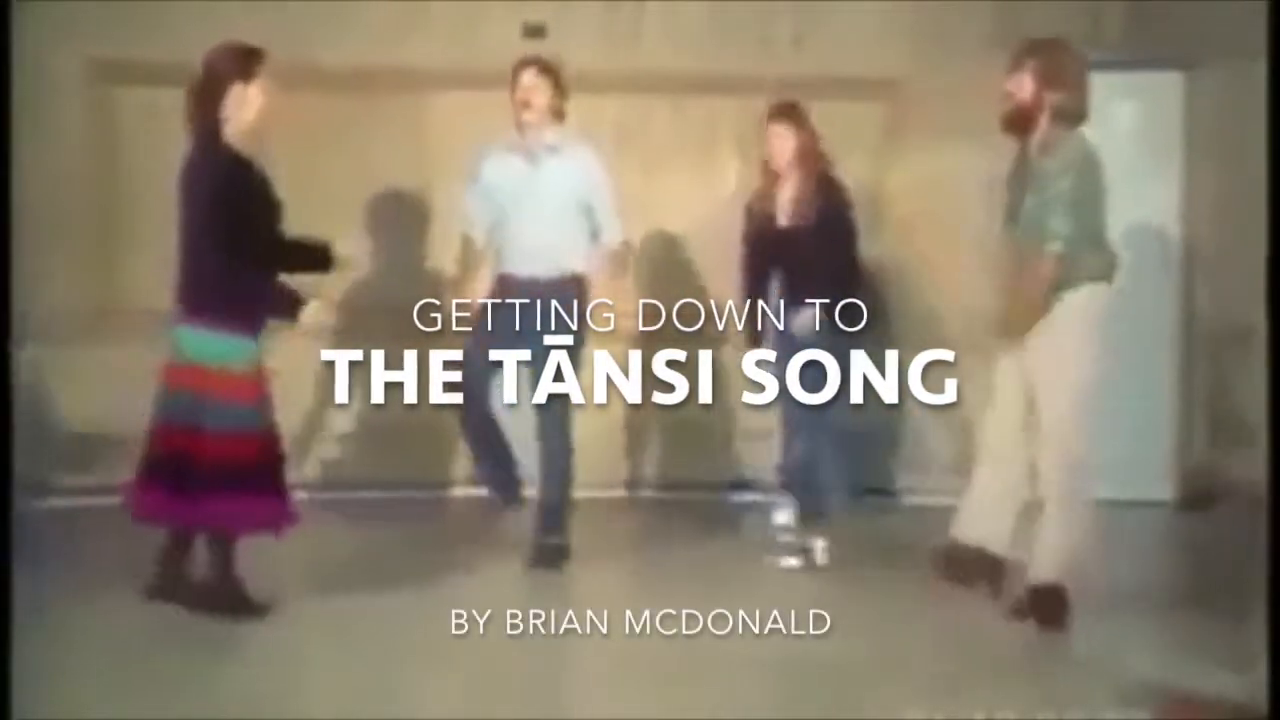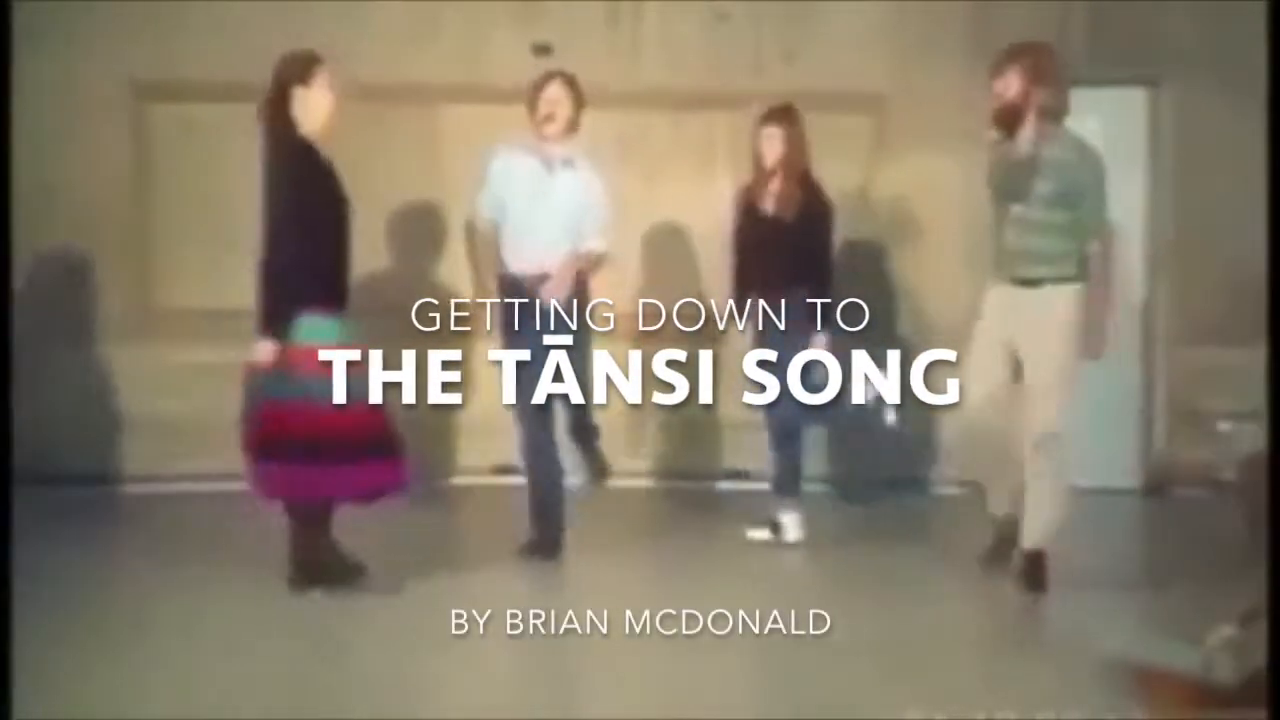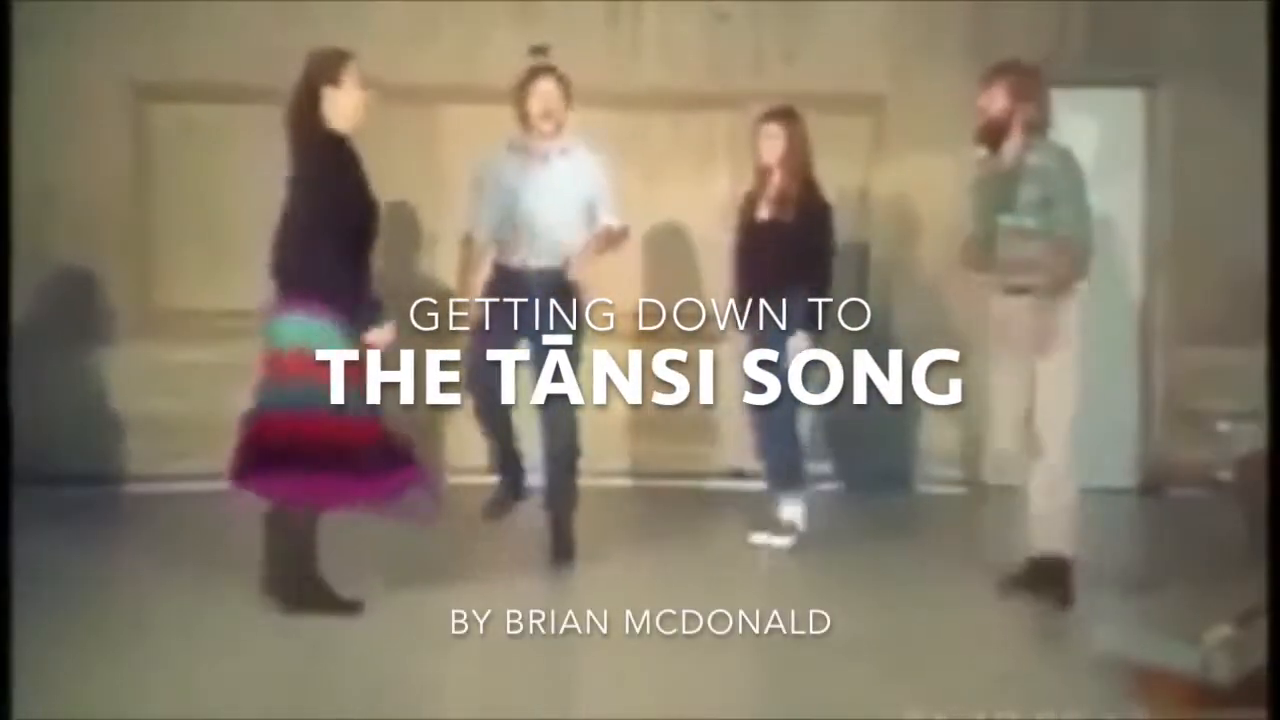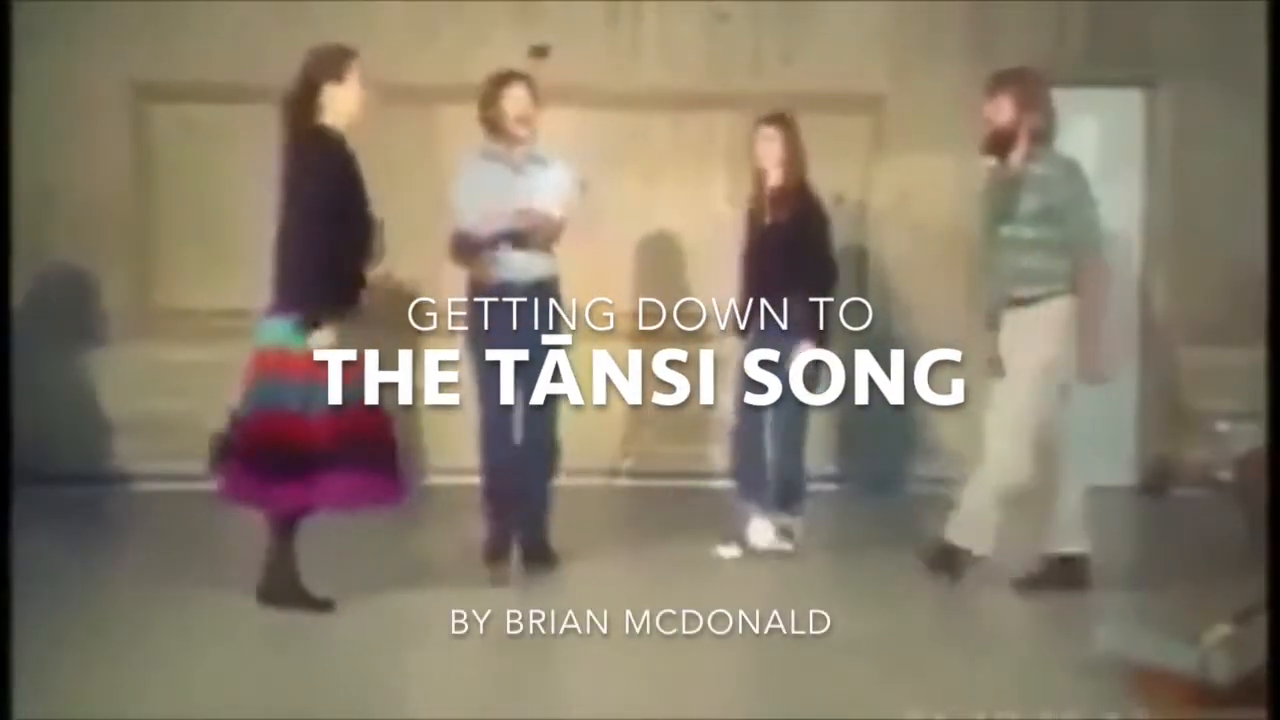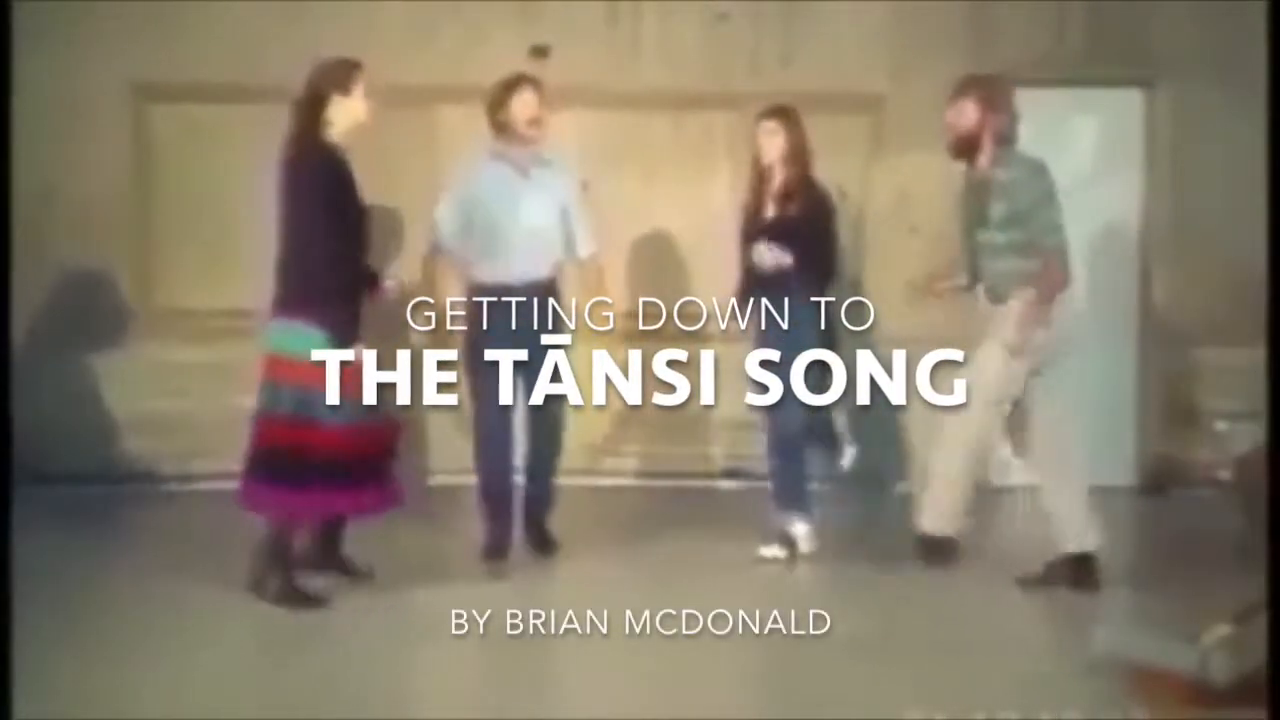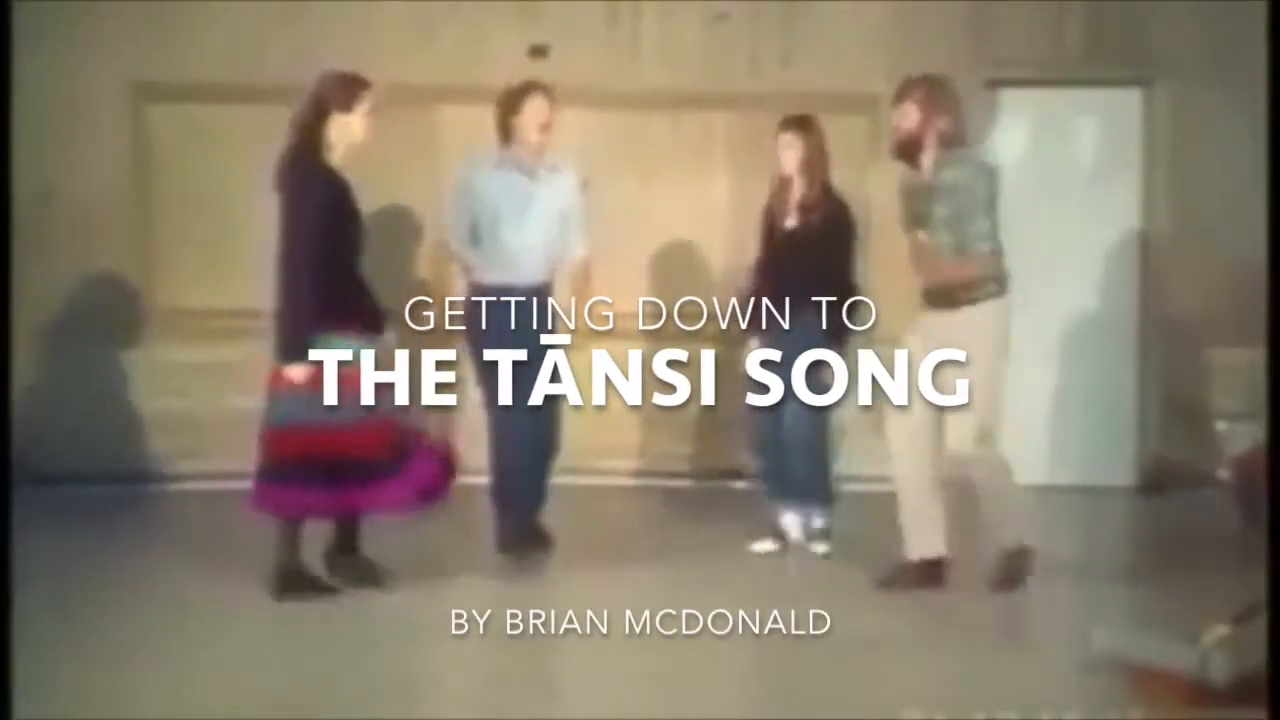
dt=0.5s
person 1, frame 1
left shoulder: (225, 161)
right shoulder: (214, 164)
left elbow: (253, 244)
right elbow: (218, 258)
left wrist: (323, 255)
right wrist: (291, 304)
left hip: (221, 327)
right hip: (218, 331)
left knee: (211, 452)
right knee: (223, 452)
left ankle: (172, 573)
right ankle: (219, 580)
person 1, frame 2
left shoulder: (296, 157)
right shoulder: (299, 159)
right elbow: (286, 247)
right wrist: (272, 330)
left hip: (302, 317)
right hip: (307, 320)
left knee: (305, 441)
right knee: (334, 437)
left ankle: (308, 554)
right ankle: (315, 547)
person 1, frame 3
left shoulder: (320, 154)
right shoulder: (332, 155)
right elbow: (330, 247)
right wrist: (369, 315)
left hip: (307, 314)
right hip: (320, 318)
left knee: (303, 443)
right knee: (323, 443)
left ankle: (288, 568)
right ankle: (296, 575)
person 1, frame 4
left shoulder: (318, 150)
right shoulder: (325, 150)
right elbow: (307, 238)
left wrist: (354, 280)
right wrist: (317, 317)
left hip: (306, 314)
right hip: (307, 321)
left knee: (304, 440)
right knee: (313, 440)
right ankle: (278, 572)
person 1, frame 5
left shoulder: (317, 161)
right shoulder: (318, 164)
right elbow: (321, 253)
left wrist: (370, 281)
right wrist: (344, 333)
left hip: (317, 324)
right hip: (313, 328)
left knee: (336, 440)
right knee: (319, 444)
left ankle: (322, 545)
right ankle: (273, 566)
person 1, frame 6
left shoulder: (316, 178)
right shoulder: (316, 183)
right elbow: (301, 268)
left wrist: (374, 316)
right wrist: (298, 350)
left hip: (331, 334)
right hip: (322, 340)
left knee: (322, 449)
right knee: (351, 442)
left ankle: (291, 566)
right ankle: (343, 553)
person 2, frame 1
left shoulder: (1072, 161)
right shoulder: (1031, 153)
left elbow: (1052, 262)
left wrist: (1013, 323)
left hip: (1067, 309)
right hip: (1029, 311)
left knee: (1059, 448)
right knee: (1002, 431)
left ankle: (1049, 581)
right ankle: (978, 545)
person 2, frame 2
left shoulder: (1076, 157)
right shoulder: (1000, 151)
left elbow: (1099, 241)
left wrist: (1095, 316)
left hip: (1054, 300)
right hip: (1004, 293)
left knee: (1041, 426)
right knee: (980, 406)
left ankle: (1035, 547)
right ankle: (1006, 517)
person 2, frame 3
left shoulder: (1056, 165)
right shoulder: (988, 169)
left elbow: (1075, 250)
left wrist: (1044, 308)
right wrist: (972, 255)
left hip: (1051, 310)
right hip: (1008, 309)
left knee: (1052, 435)
right knee: (1007, 437)
left ankle: (1054, 558)
right ankle: (1043, 553)
person 2, frame 4
left shoulder: (1061, 175)
right shoulder: (999, 178)
left elbow: (1092, 263)
left wrist: (1090, 341)
right wrist: (992, 319)
left hip: (1052, 316)
right hip: (1015, 317)
left knee: (1010, 435)
right knee: (1030, 438)
left ankle: (964, 540)
right ankle: (1068, 554)
person 2, frame 5
left shoulder: (1024, 175)
right shoulder: (976, 180)
left elbow: (1055, 261)
left wrist: (1031, 319)
right wrist: (955, 280)
left hip: (1026, 315)
right hip: (1003, 311)
left knee: (966, 408)
left ankle: (937, 528)
right ankle: (1078, 557)
person 2, frame 6
left shoulder: (970, 175)
right shoulder: (914, 182)
left elbow: (986, 260)
left wrist: (935, 273)
left hip: (972, 317)
right hip: (929, 317)
left knee: (967, 442)
right knee: (904, 430)
left ankle: (1013, 544)
right ankle: (924, 555)
person 3, frame 1
left shoulder: (582, 161)
right shoulder: (494, 164)
left elbow: (611, 235)
right elbow: (481, 235)
right wrist: (478, 279)
left hip: (560, 295)
right hip: (508, 294)
left knee: (552, 414)
right knee: (467, 387)
left ankle: (552, 532)
right ankle: (504, 483)
person 3, frame 2
left shoulder: (586, 177)
right shoulder: (504, 162)
left elbow: (595, 248)
right elbow: (485, 225)
left wrist: (569, 269)
right wrist: (489, 281)
left hip: (562, 295)
right hip: (517, 295)
right knee: (529, 408)
left ankle: (584, 435)
right ankle: (548, 523)
person 3, frame 3
left shoulder: (586, 163)
right shoulder: (501, 164)
left elbow: (616, 226)
right elbow: (483, 236)
left wrist: (592, 247)
right wrist: (471, 294)
left hip: (558, 289)
right hip: (508, 284)
left knee: (557, 408)
right knee: (482, 380)
left ankle: (561, 523)
right ankle: (510, 474)
person 3, frame 4
left shoulder: (555, 170)
right shoulder: (472, 170)
left elbow: (550, 227)
right elbow: (461, 242)
left wrist: (507, 221)
right wrist: (475, 256)
left hip: (541, 297)
right hip: (493, 300)
left knee: (540, 418)
right knee: (497, 417)
left ankle: (534, 529)
right ankle: (501, 528)
person 3, frame 5
left shoulder: (560, 176)
right shoulder: (475, 175)
left elbow: (583, 247)
right elbow: (445, 244)
left hip: (541, 301)
right hip: (490, 302)
left knee: (547, 414)
right knee: (492, 417)
left ankle: (537, 517)
right ankle: (497, 525)
person 3, frame 6
left shoulder: (565, 181)
right shoulder: (478, 178)
left elbow: (576, 252)
right elbow: (459, 246)
left hip: (536, 304)
right hip: (489, 307)
left knee: (543, 416)
right knee: (506, 415)
left ankle: (525, 515)
right ankle: (511, 522)
person 4, frame 1
left shoulder: (828, 198)
right shoulder: (761, 205)
left elbow: (847, 269)
right elbow: (756, 271)
left wrist: (820, 311)
right wrist: (753, 333)
left hip: (825, 325)
right hip: (790, 325)
left knee: (813, 424)
right knee: (804, 426)
left ankle: (797, 509)
right ankle: (813, 534)
person 4, frame 2
left shoulder: (809, 198)
right shoulder: (751, 196)
left elbow: (821, 266)
left wrist: (823, 325)
right wrist: (742, 307)
left hip: (799, 312)
right hip: (769, 313)
left knee: (788, 409)
right knee: (783, 414)
right ankle: (789, 513)
person 4, frame 3
left shoulder: (808, 201)
right shoulder: (755, 199)
left elbow: (819, 271)
left wrist: (807, 329)
right wrist: (744, 311)
left hip: (793, 321)
right hip: (764, 318)
left knee: (773, 415)
right knee: (769, 416)
left ankle: (790, 509)
right ankle: (785, 509)
person 4, frame 4
left shoulder: (804, 206)
right shoulder: (760, 206)
left elbow: (822, 275)
left wrist: (813, 336)
right wrist: (748, 324)
left hip: (793, 329)
right hip: (763, 329)
left knee: (786, 428)
right knee: (748, 425)
left ankle: (786, 521)
right ankle: (755, 523)
person 4, frame 5
left shoulder: (813, 200)
right shoulder: (757, 202)
left elbow: (826, 267)
left wrist: (785, 259)
left hip: (803, 318)
right hip: (769, 319)
left knee: (792, 420)
right knee: (781, 422)
right ankle: (797, 524)
person 4, frame 6
left shoulder: (832, 213)
right shoulder: (775, 208)
left elbow: (840, 283)
left wrist: (835, 340)
right wrist: (757, 328)
left hip: (815, 335)
right hip: (777, 331)
left knee: (806, 430)
right knee: (764, 426)
left ankle: (819, 520)
right ankle: (788, 518)
